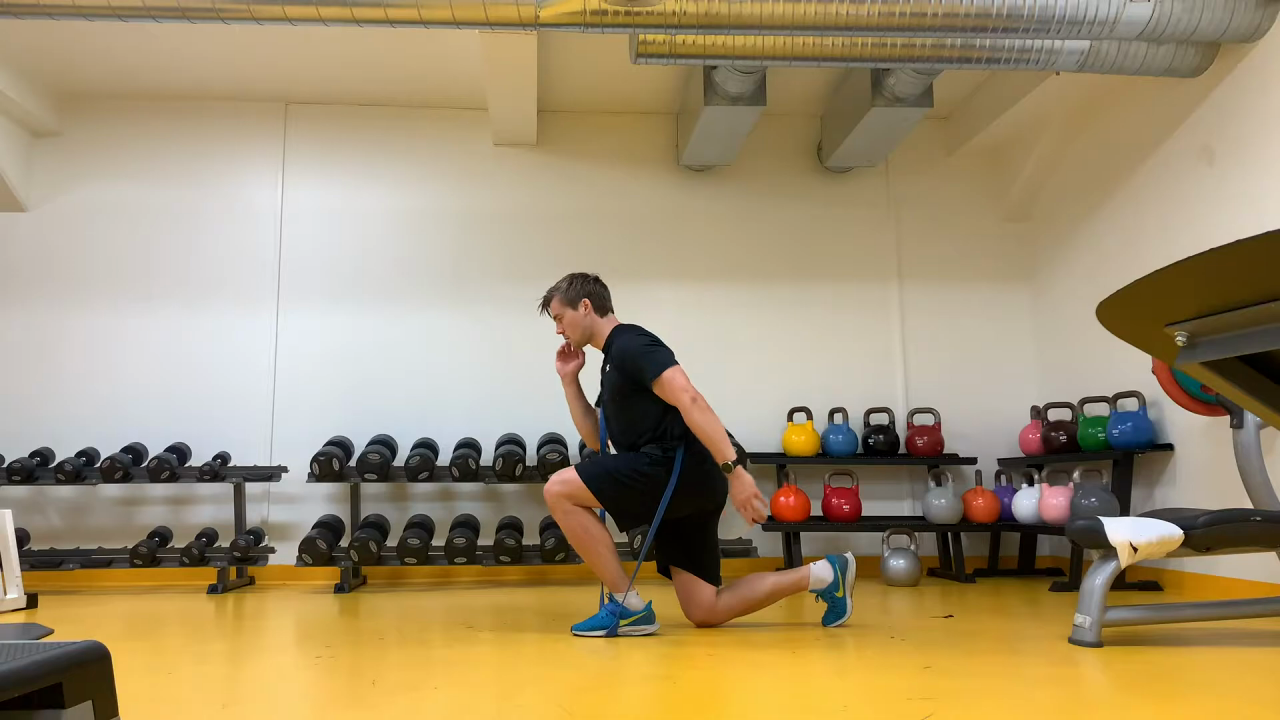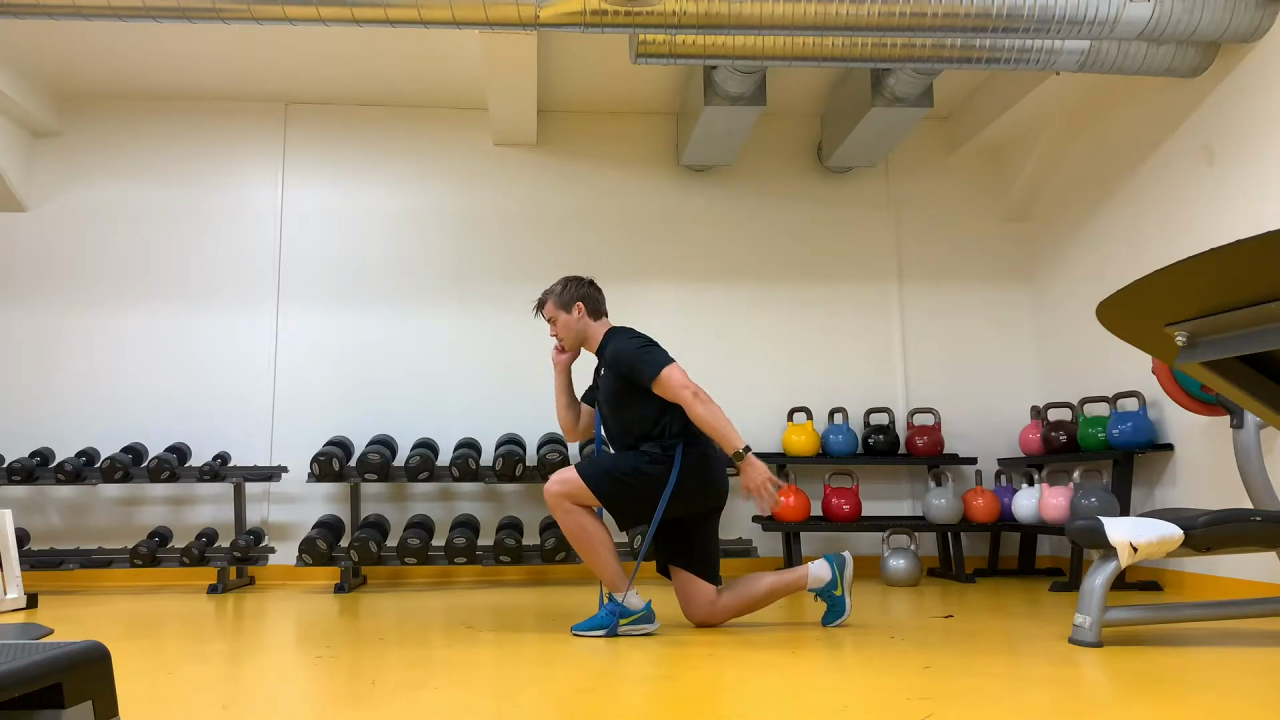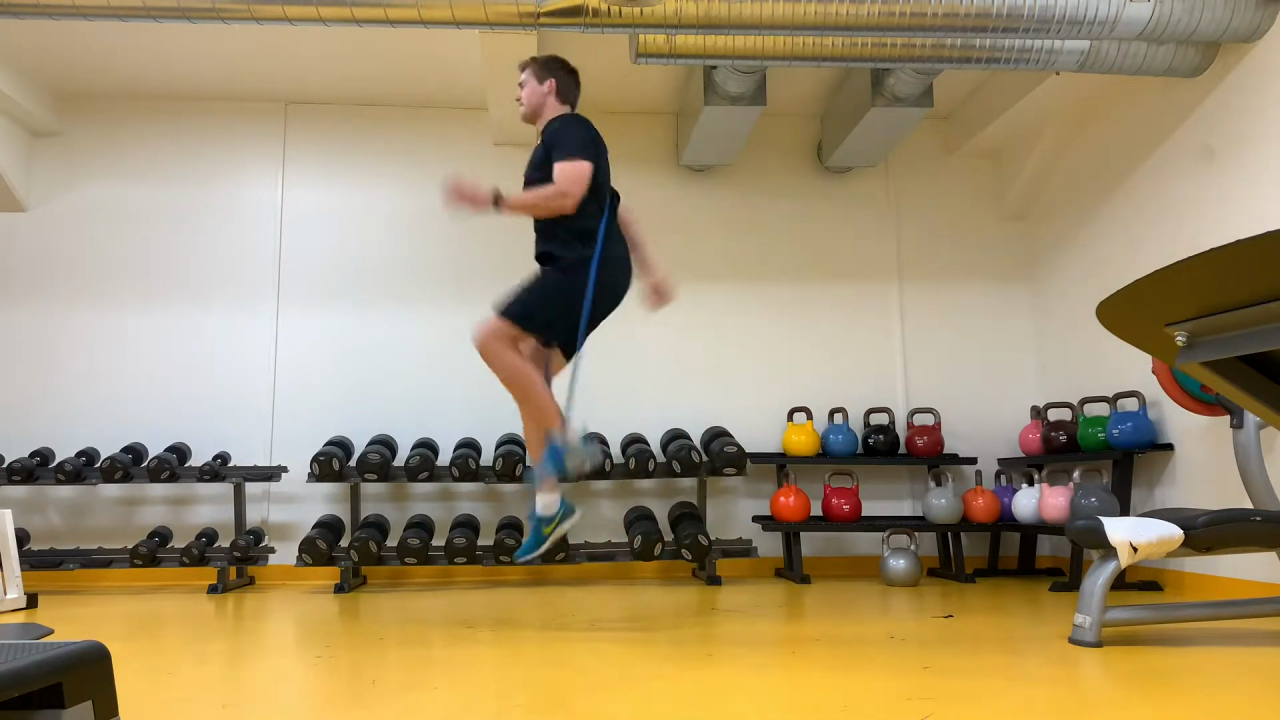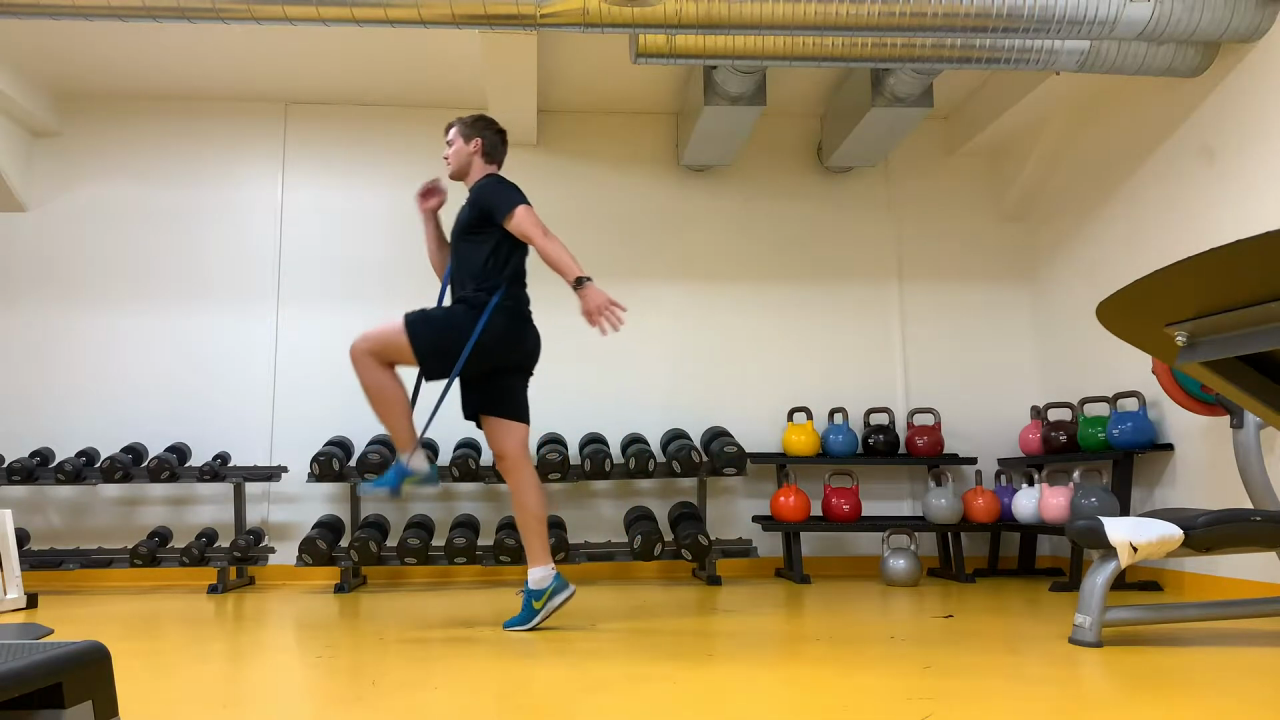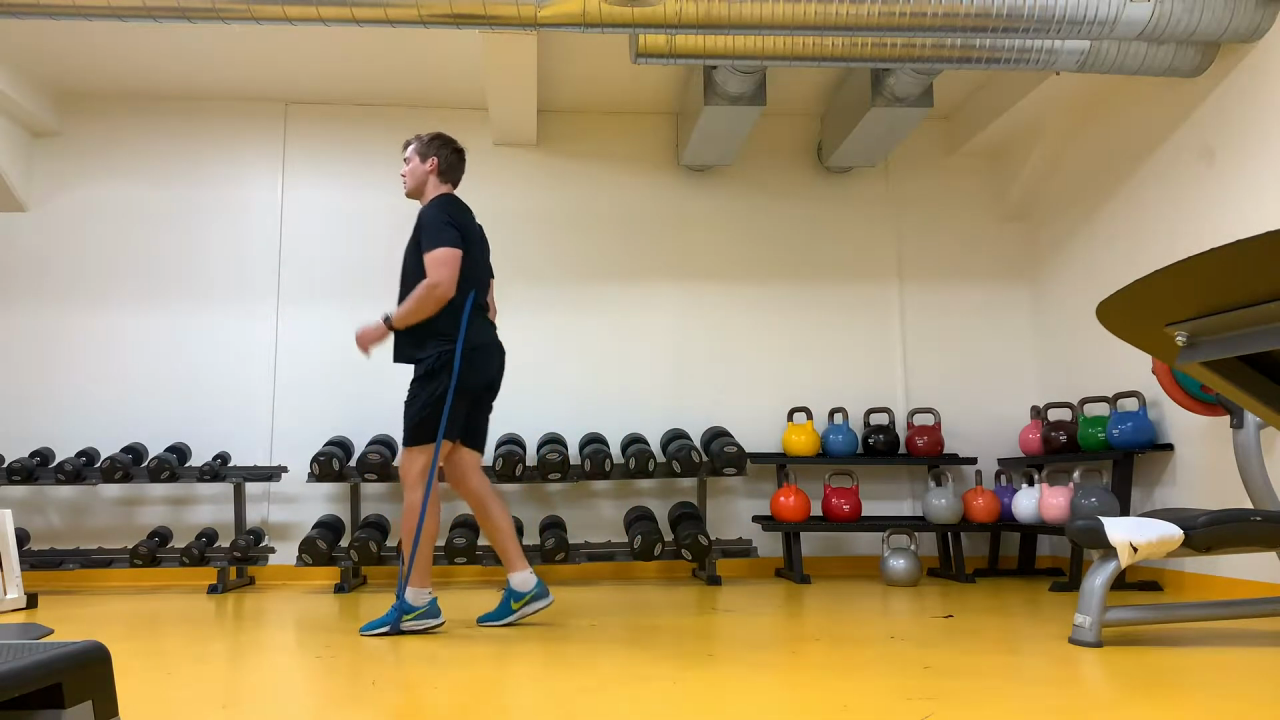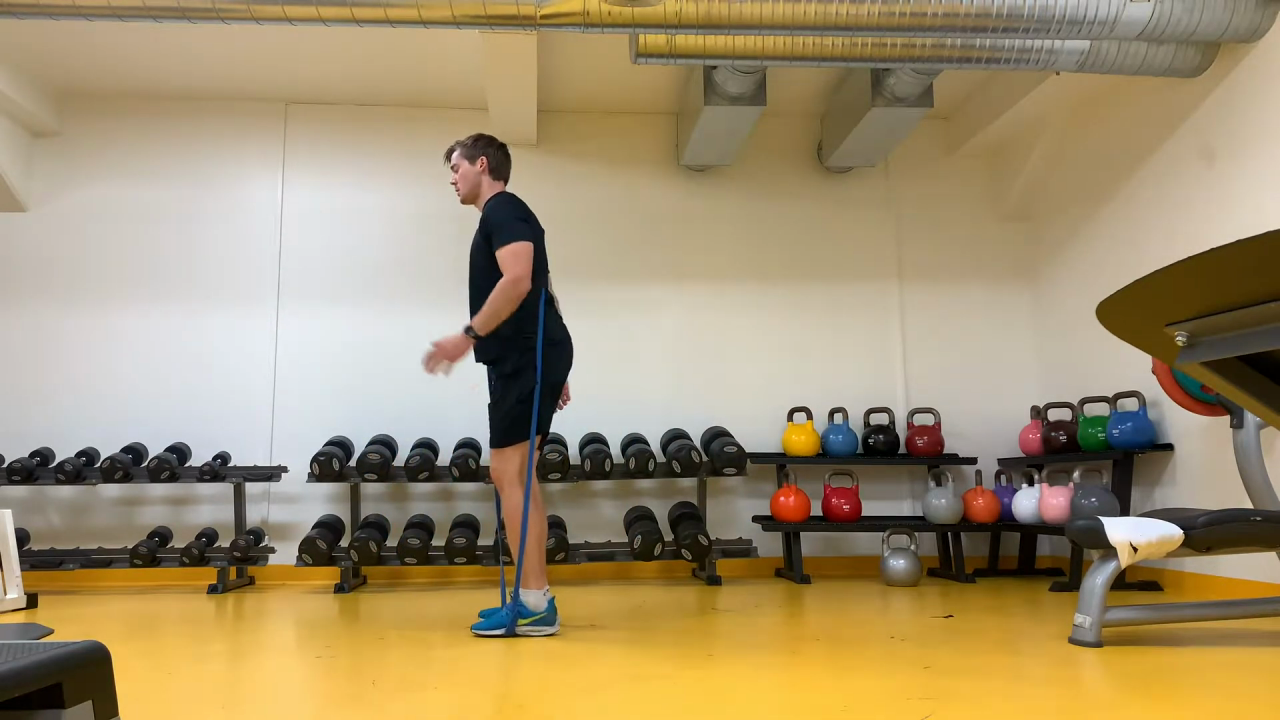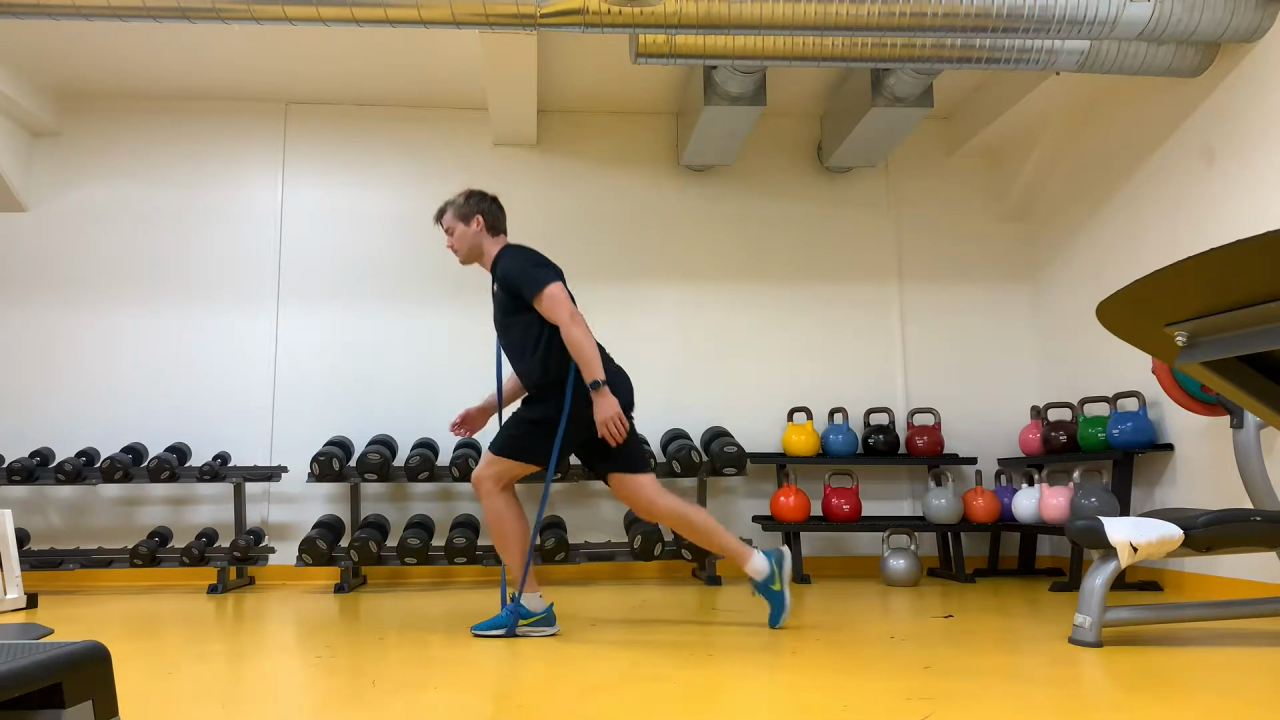
dt=0.7s
person 1, frame 1
left shoulder: (631, 345)
right shoulder: (614, 360)
left elbow: (690, 401)
right elbow: (596, 439)
left wrist: (734, 470)
right wrist: (570, 381)
left hip: (678, 467)
right hip: (683, 482)
left knee: (559, 490)
right knee: (706, 611)
left ankle: (628, 606)
right ankle: (824, 574)
person 1, frame 2
left shoulder: (624, 349)
right shoulder: (607, 363)
left elbow: (691, 396)
right elbow: (573, 429)
left wrist: (744, 457)
right wrist: (563, 367)
left hip: (681, 465)
right hip: (684, 478)
left knee: (560, 490)
right knee: (705, 611)
left ankle: (627, 606)
right ankle: (824, 573)
person 1, frame 3
left shoulder: (570, 130)
right shoulder: (561, 140)
left elbow: (567, 197)
right elbow: (617, 212)
left wrist: (492, 199)
right wrist: (649, 269)
left hip: (588, 267)
right hip: (576, 268)
left knee: (493, 339)
right knee: (529, 372)
left ankle: (556, 438)
right ankle: (548, 504)
person 1, frame 4
left shoulder: (494, 191)
right shoulder: (483, 204)
left elbow: (541, 235)
right elbow: (449, 268)
left wrist: (584, 283)
right wrist: (430, 219)
left hip: (488, 324)
right hip: (502, 335)
left knee: (366, 348)
right knee: (512, 456)
left ankle: (411, 461)
right ankle: (542, 582)
person 1, frame 5
left shoulder: (439, 213)
right shoulder: (466, 223)
left elbow: (440, 286)
left wrist: (386, 324)
left hip: (450, 359)
right hip: (475, 358)
left knee: (415, 473)
right knee: (466, 475)
left ankle: (417, 601)
right ankle: (525, 585)
person 1, frame 6
left shoulder: (503, 210)
right shoulder: (506, 216)
left elbow: (518, 282)
left wrist: (466, 336)
right wrist: (554, 376)
left hip: (528, 355)
right hip: (531, 356)
left knee: (510, 473)
right knee: (513, 474)
left ankle: (534, 604)
right ankle: (533, 597)
person 1, frame 7
left shoulder: (514, 264)
right shoulder: (510, 274)
left elbow: (570, 321)
left wrist: (598, 391)
right wrist: (489, 407)
left hip: (580, 392)
right hip: (582, 393)
left knee: (488, 479)
right knee: (649, 501)
left ankle: (531, 606)
right ankle: (763, 566)
